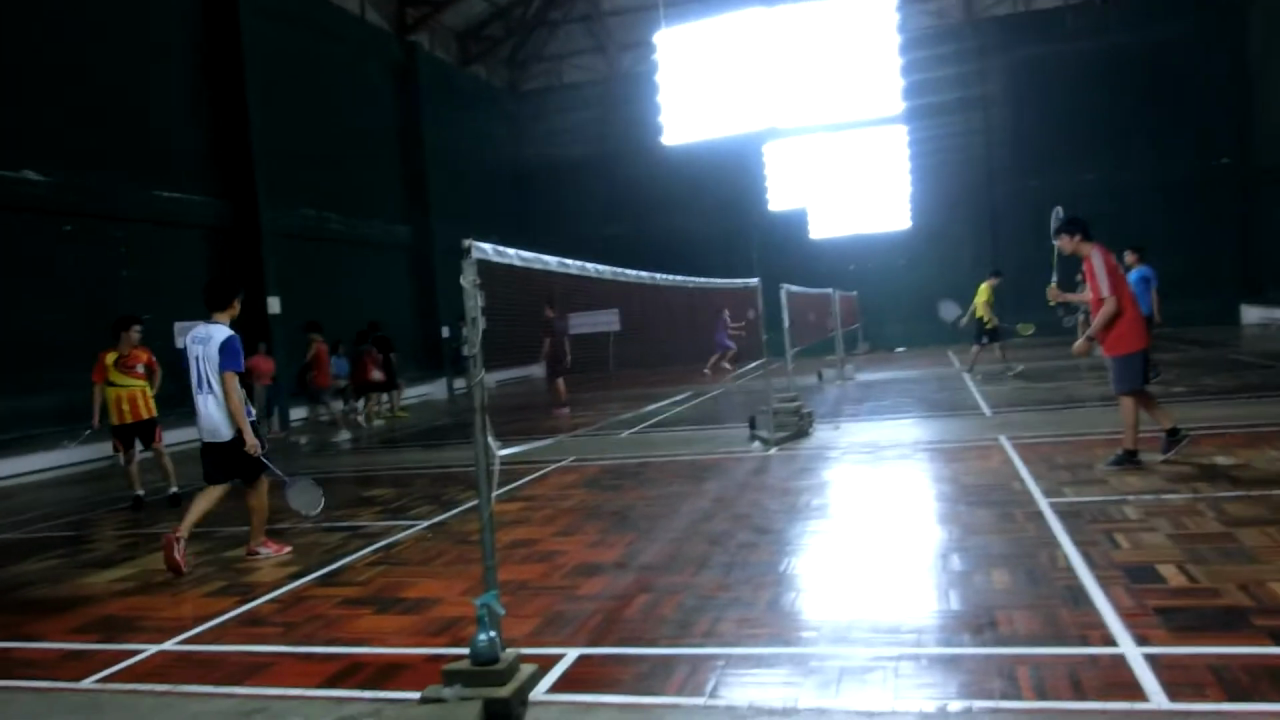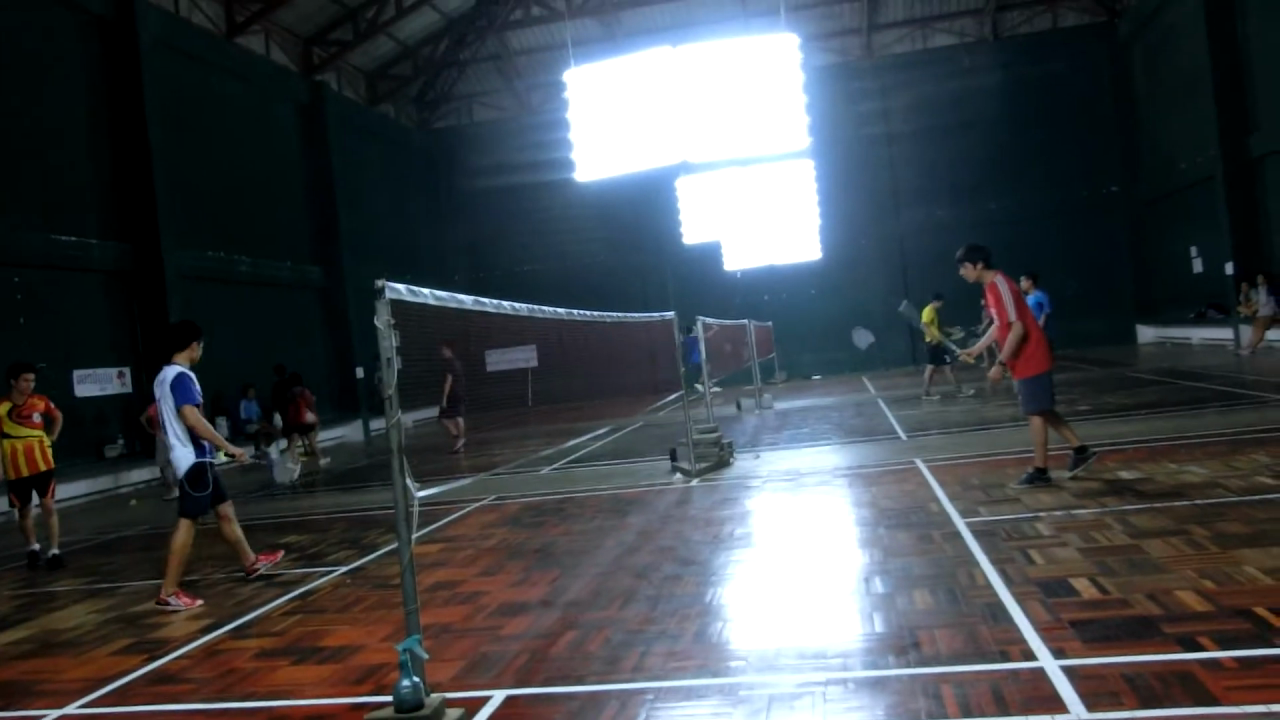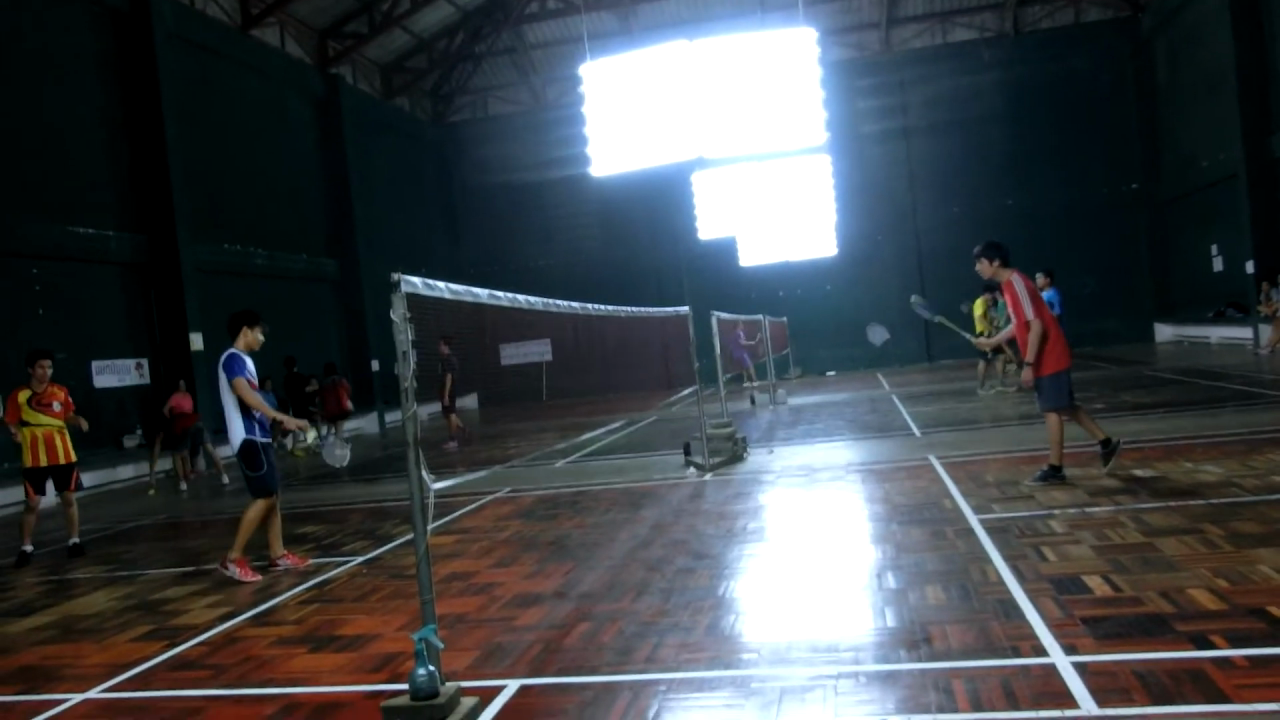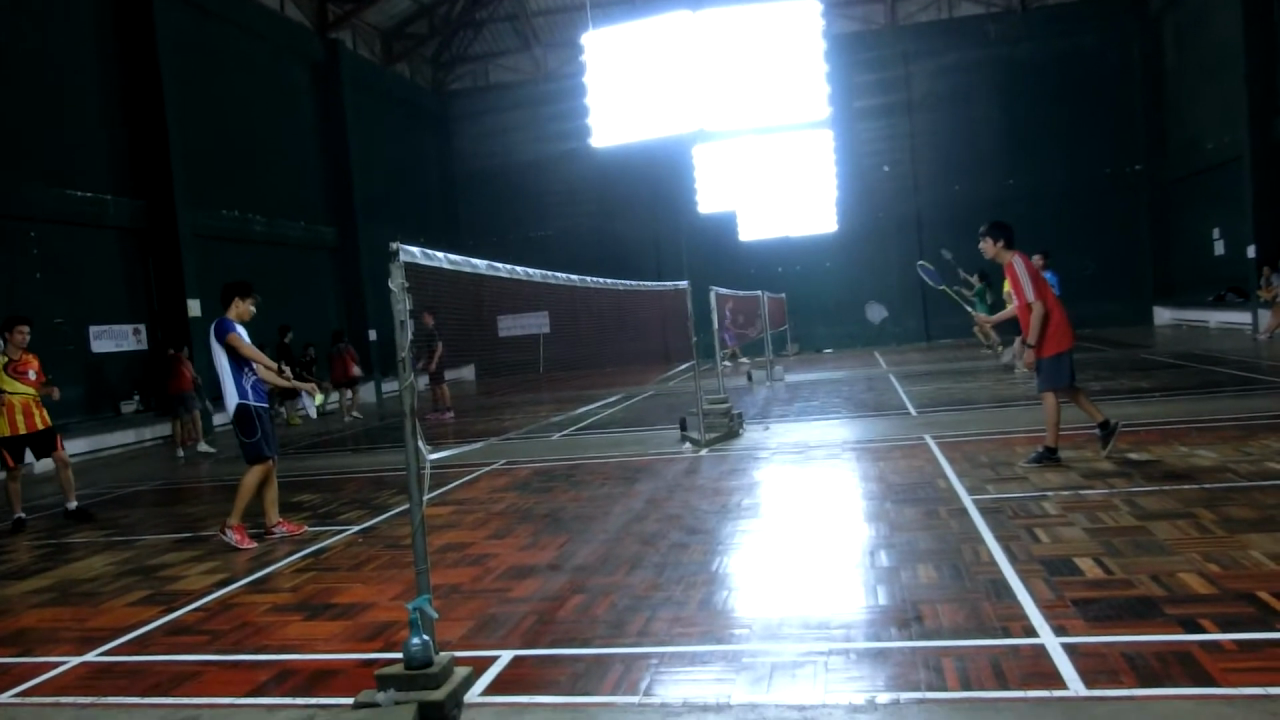
dt=0.5s
person 1, frame 1
left shoulder: (193, 336)
right shoulder: (228, 339)
right elbow: (230, 388)
right wrist: (247, 432)
left hip: (207, 426)
right hip: (231, 426)
left knee: (217, 486)
right knee: (257, 480)
left ankle: (179, 536)
right ankle: (258, 542)
person 1, frame 2
left shoulder: (164, 377)
right shoulder: (181, 377)
right elbow: (191, 419)
right wrist: (227, 445)
left hip: (198, 458)
right hip: (194, 460)
left knee: (225, 511)
right knee: (188, 521)
left ankle: (252, 561)
right ankle: (168, 591)
person 1, frame 3
left shoulder: (243, 361)
right shoulder: (233, 358)
right elbow: (245, 393)
left wrist: (289, 421)
right wrist: (280, 417)
left hip: (259, 437)
right hip: (249, 439)
left knee: (272, 496)
right knee: (264, 497)
left ankle: (278, 555)
right ankle: (233, 557)
person 1, frame 4
left shoulder: (238, 330)
right shoulder: (222, 325)
left elbow: (258, 371)
right elbow: (242, 347)
left wrist: (297, 385)
right wrist: (278, 367)
left hip: (258, 404)
right hip: (244, 405)
left knee: (270, 462)
right knee: (261, 463)
left ankle: (274, 523)
right ankle: (232, 525)
person 2, frame 1
left shoulder: (1096, 258)
right shoulder: (1093, 258)
left elbow: (1111, 305)
left wrist: (1088, 338)
right wrist: (1064, 297)
left hip: (1124, 337)
right hip: (1125, 336)
left knee: (1126, 393)
right knee: (1134, 391)
left ankle: (1129, 453)
right ankle: (1172, 432)
person 2, frame 2
left shoulder: (1000, 285)
right shoulder: (992, 286)
left elbow: (1017, 329)
left wrist: (1000, 364)
right wrist: (976, 349)
left hip: (1029, 360)
right hip: (1029, 359)
left knee: (1035, 413)
right knee: (1042, 411)
left ankle: (1040, 471)
right ankle: (1080, 450)
person 2, frame 3
left shoulder: (1017, 284)
right shoulder: (1009, 284)
left elbow: (1036, 327)
left wrist: (1028, 365)
right wrist: (992, 342)
left hip: (1047, 357)
right hip: (1050, 356)
left knee: (1051, 410)
right knee: (1065, 406)
left ankle: (1055, 469)
right ankle: (1106, 444)
person 2, frame 4
left shoulder: (1018, 265)
right shoulder: (1012, 264)
left elbow: (1038, 309)
left wrist: (1030, 347)
right wrist: (993, 319)
left hip: (1050, 337)
right hip: (1054, 336)
left knee: (1048, 391)
right knee: (1065, 388)
left ankle: (1050, 451)
right ankle: (1105, 426)
person 3, frame 1
left shoulder: (144, 353)
right shoulder: (106, 358)
left elbow: (156, 371)
right elbow: (98, 387)
left wrist: (152, 391)
right wrist: (96, 415)
left hip: (145, 411)
right hip: (120, 416)
left knee: (159, 449)
right knee: (128, 455)
left ankle: (174, 490)
right ankle: (138, 494)
person 3, frame 2
left shoulder: (41, 401)
left elbow: (57, 417)
left wrist: (52, 436)
left hip: (42, 463)
left knee: (48, 505)
right knee: (24, 511)
left ankle: (54, 552)
right ankle: (33, 549)
person 3, frame 3
left shoulder: (61, 391)
right shoulder: (18, 395)
left elbow: (69, 417)
right elbow: (13, 424)
left wrist: (78, 421)
right wrist: (16, 433)
left hip: (63, 454)
right hip: (34, 458)
left knee: (68, 498)
right knee: (32, 504)
left ankle: (74, 541)
right ankle: (26, 548)
person 3, frame 4
left shoulder: (33, 360)
left wrist: (50, 390)
left hip: (38, 420)
left knee: (63, 460)
left ankle: (72, 506)
right ankle: (18, 516)
